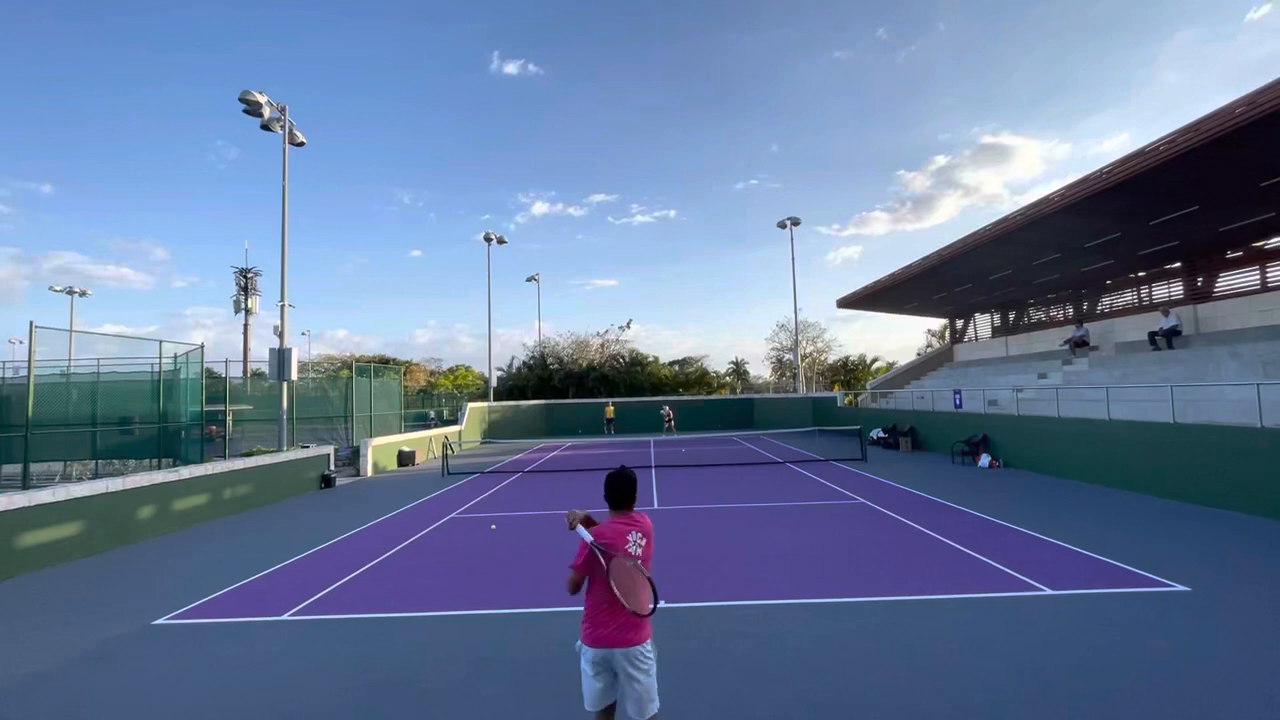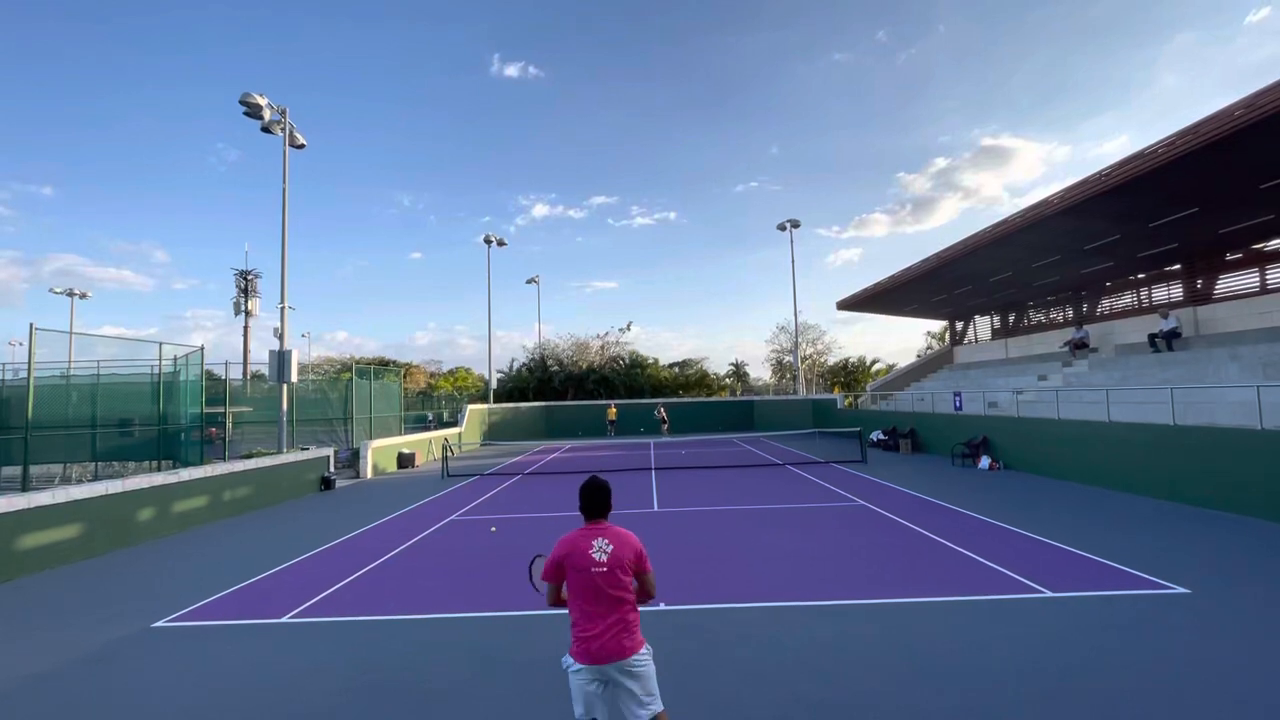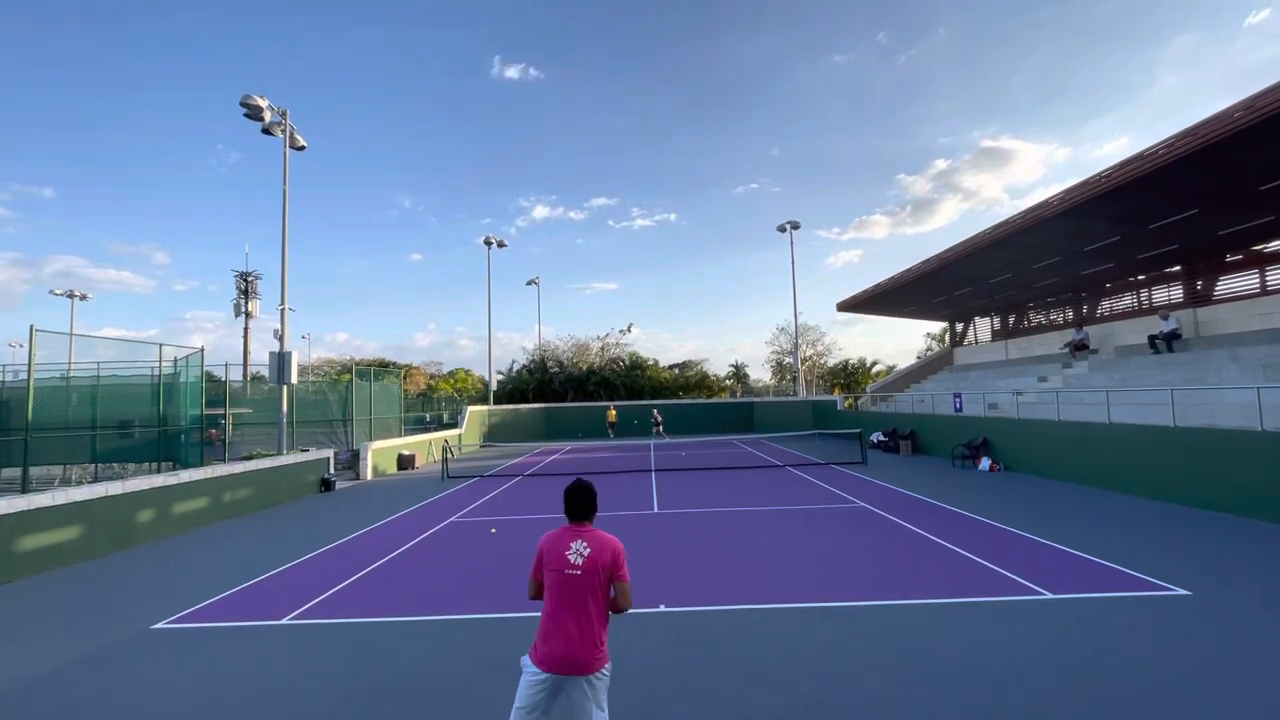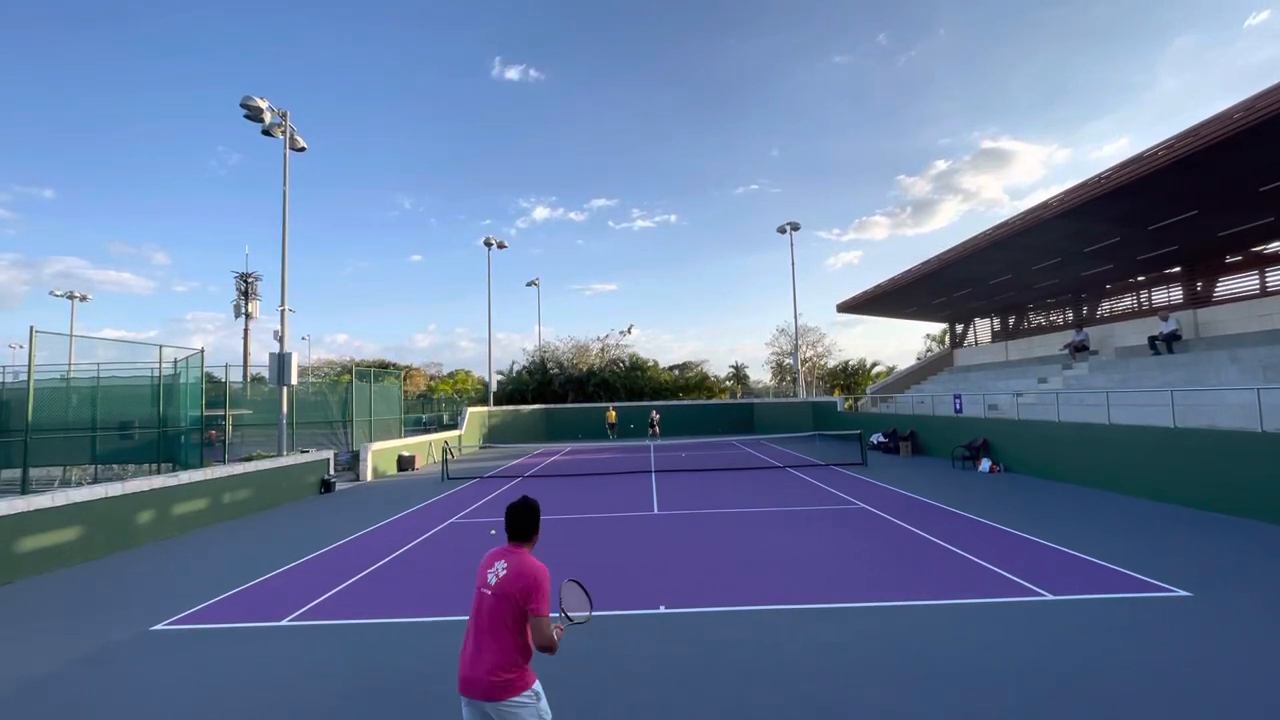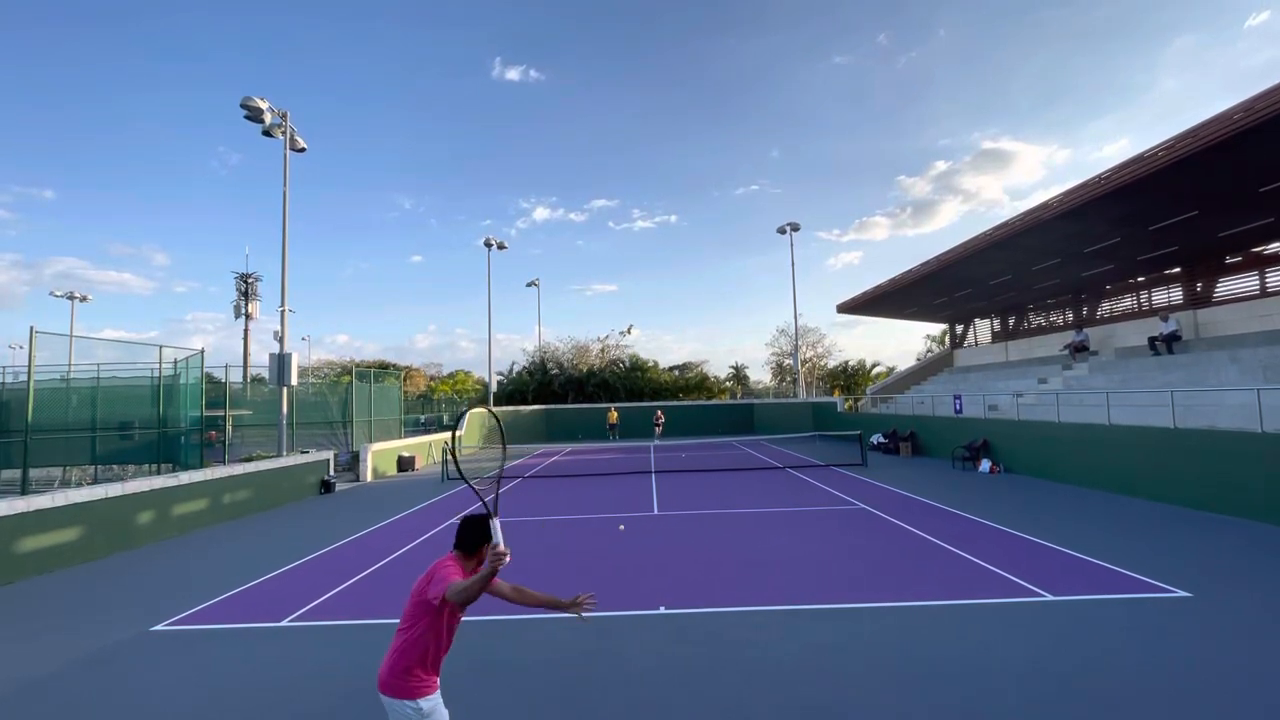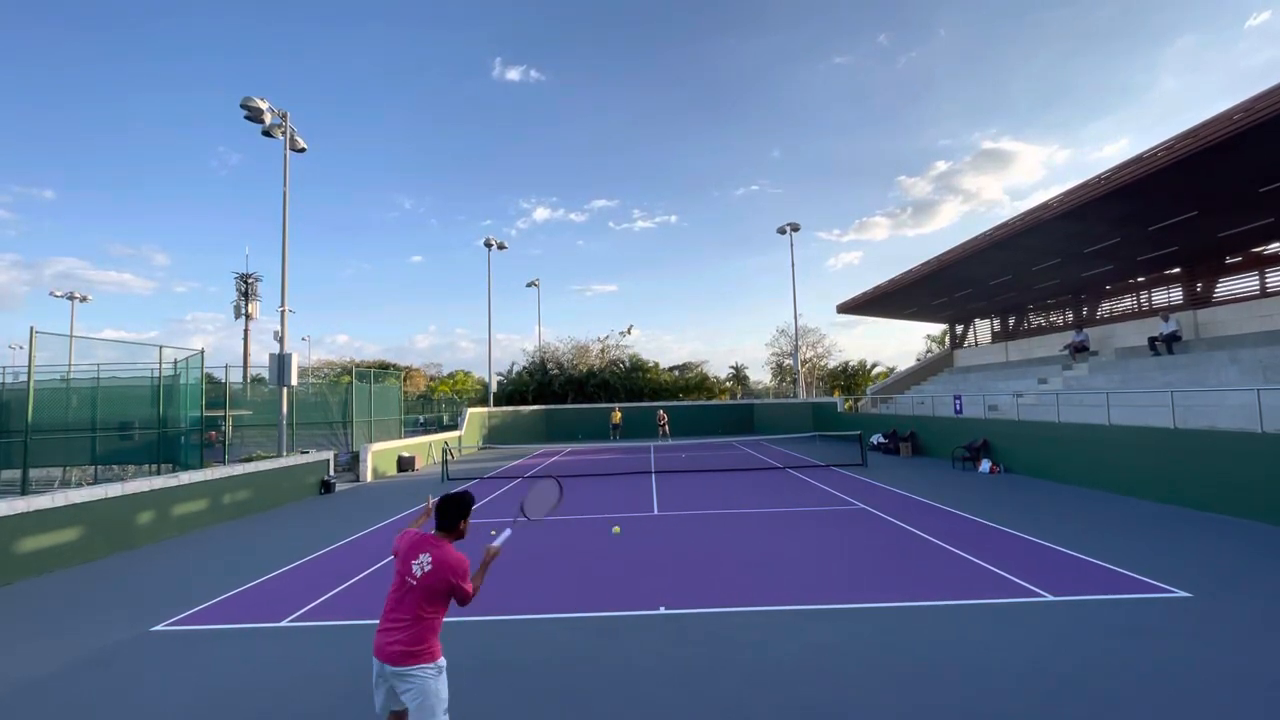
dt=0.5s
person 1, frame 1
left shoulder: (594, 537)
right shoulder: (645, 525)
left elbow: (572, 588)
right wrist: (585, 518)
left hip: (595, 639)
right hip: (634, 640)
person 1, frame 2
left shoulder: (563, 547)
right shoulder: (631, 541)
left elbow: (552, 600)
right elbow: (650, 592)
left hip: (585, 654)
right hip: (628, 649)
person 1, frame 3
left shoulder: (547, 542)
right shoulder: (612, 546)
left elbow: (534, 593)
right elbow: (623, 603)
left hip: (545, 658)
right hip: (590, 660)
person 1, frame 4
left shoulder: (489, 560)
right shoulder: (534, 572)
right elbow: (545, 642)
right wrist: (557, 639)
left hip: (468, 681)
right hip: (510, 686)
person 1, frame 5
left shoulder: (466, 570)
right shoulder: (446, 572)
left elbow: (513, 592)
right elbow: (458, 595)
left wrist: (565, 605)
right wrist: (488, 571)
left hip: (417, 676)
right hip: (408, 684)
person 1, frame 6
left shoulder: (409, 539)
right shoulder: (457, 563)
right elbow: (464, 599)
left wrist: (424, 515)
right wrist: (486, 563)
left hip: (382, 650)
right hip: (417, 660)
